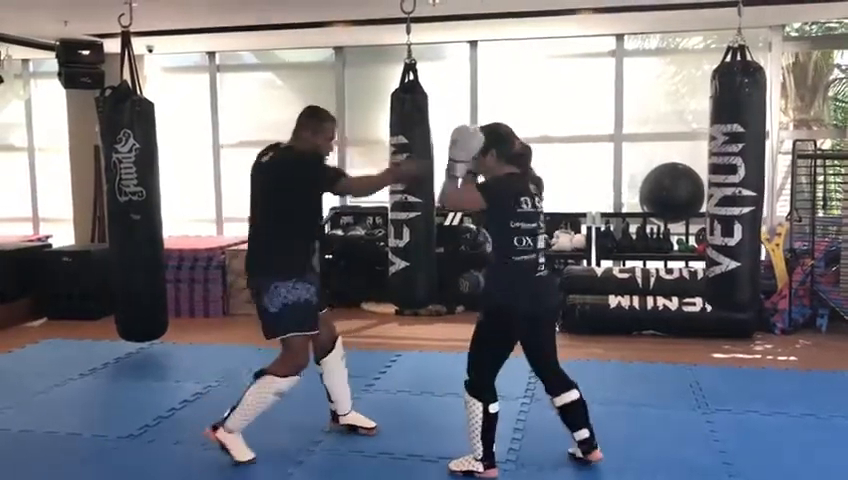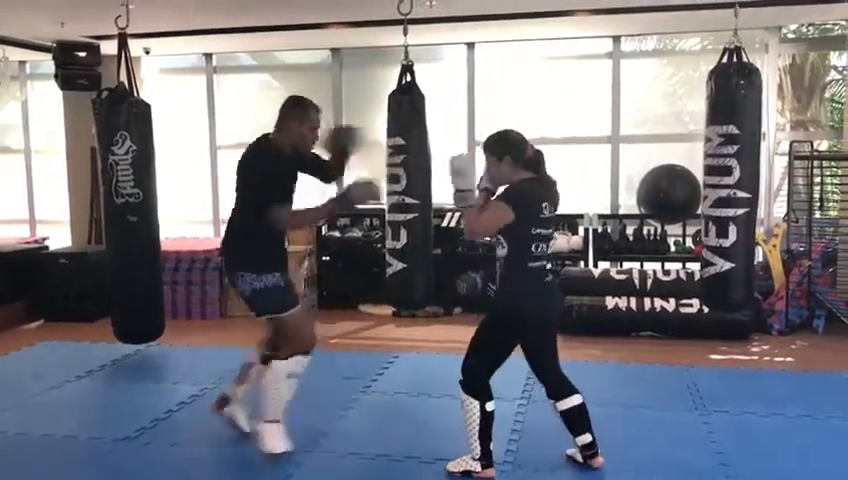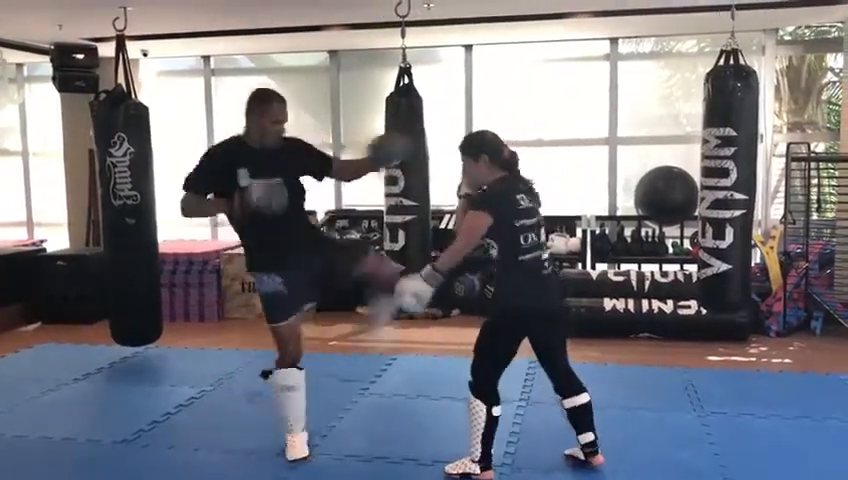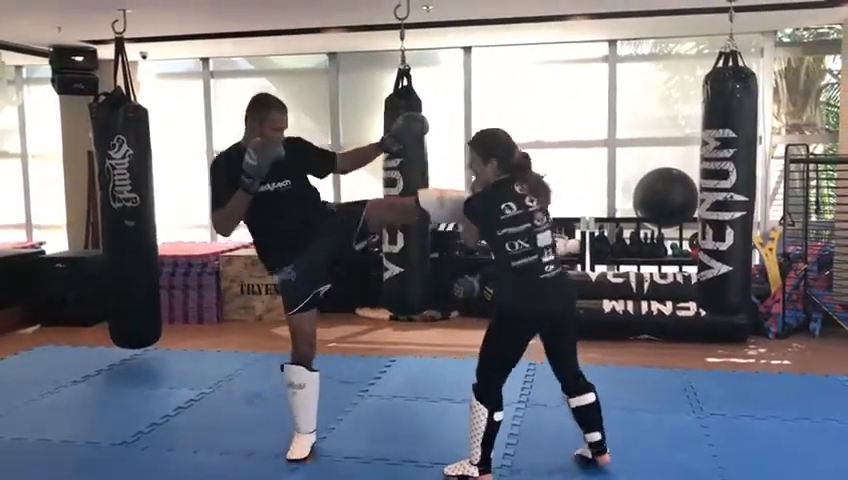
dt=0.3s
person 1, frame 1
left shoulder: (271, 157)
right shoulder: (299, 163)
right elbow: (351, 187)
right wrist: (395, 174)
left hip: (290, 269)
right hip: (281, 274)
left knee: (326, 339)
right knee: (295, 359)
left ankle: (343, 412)
right ankle: (228, 430)
person 1, frame 2
left shoulder: (287, 152)
right shoulder: (263, 160)
left elbow: (326, 172)
right elbow: (284, 221)
left wrist: (340, 155)
right wrist: (345, 200)
left hip: (266, 258)
right hip: (251, 263)
left knee: (282, 337)
right knee: (302, 339)
left ankle: (232, 402)
right ankle: (270, 422)
person 1, frame 3
left shoulder: (290, 149)
right shoulder: (222, 157)
left elbow: (340, 170)
right elbow: (187, 207)
left wrist: (375, 159)
right wrist: (236, 203)
left hip: (309, 243)
right hip: (273, 266)
left knee: (383, 273)
right knee: (290, 350)
right ankle: (296, 432)
person 1, frame 4
left shoulder: (294, 148)
right shoulder: (227, 164)
left elbow: (340, 163)
right elbow: (222, 227)
left wrist: (386, 144)
right wrist: (248, 183)
left hip: (329, 227)
right hip: (291, 258)
left knee: (394, 207)
right knee: (303, 347)
right ankle: (305, 433)
person 2, frame 1
left shoulder: (499, 187)
right shoulder: (526, 184)
left elbow: (448, 201)
right elbow: (481, 205)
left wrist: (458, 162)
right wrist: (470, 172)
left hip: (508, 300)
right hip: (540, 295)
left knee: (479, 377)
right knee: (549, 369)
right ankle: (588, 445)
person 2, frame 2
left shoulder: (518, 194)
right shoulder: (541, 190)
left elbow: (474, 229)
right elbow: (495, 221)
left wrist: (466, 190)
right wrist: (486, 190)
left hip: (515, 304)
right hip: (543, 299)
left knee: (474, 375)
right knee: (551, 374)
right ankle: (590, 450)
person 2, frame 3
left shoulder: (491, 197)
right shoulder: (522, 188)
left elbow: (462, 245)
left wrist: (426, 277)
right wrist: (471, 197)
left hip: (516, 302)
right hip: (547, 297)
left knee: (483, 380)
right knee: (559, 371)
right ankle: (590, 448)
person 2, frame 4
left shoulder: (480, 202)
right shoulder: (534, 187)
left elbow: (471, 240)
left hip: (518, 305)
right hip: (559, 296)
left knee: (488, 383)
right knee: (570, 371)
right ankle: (597, 448)
